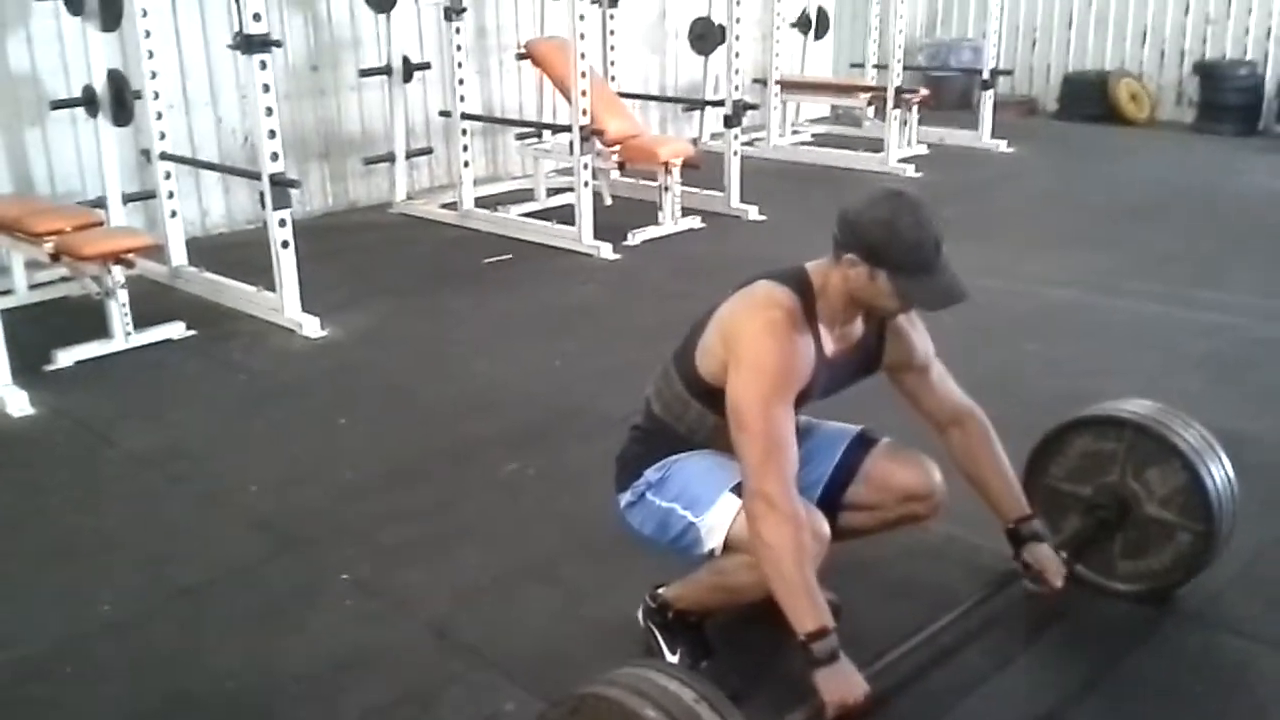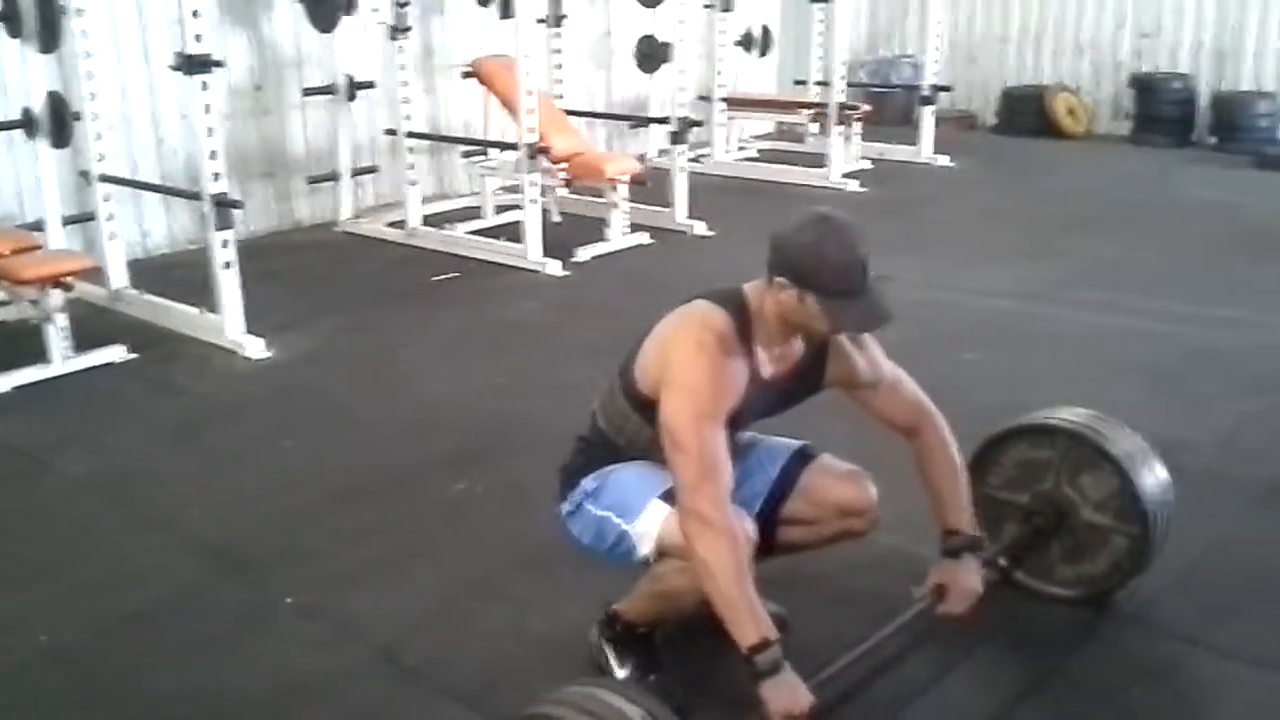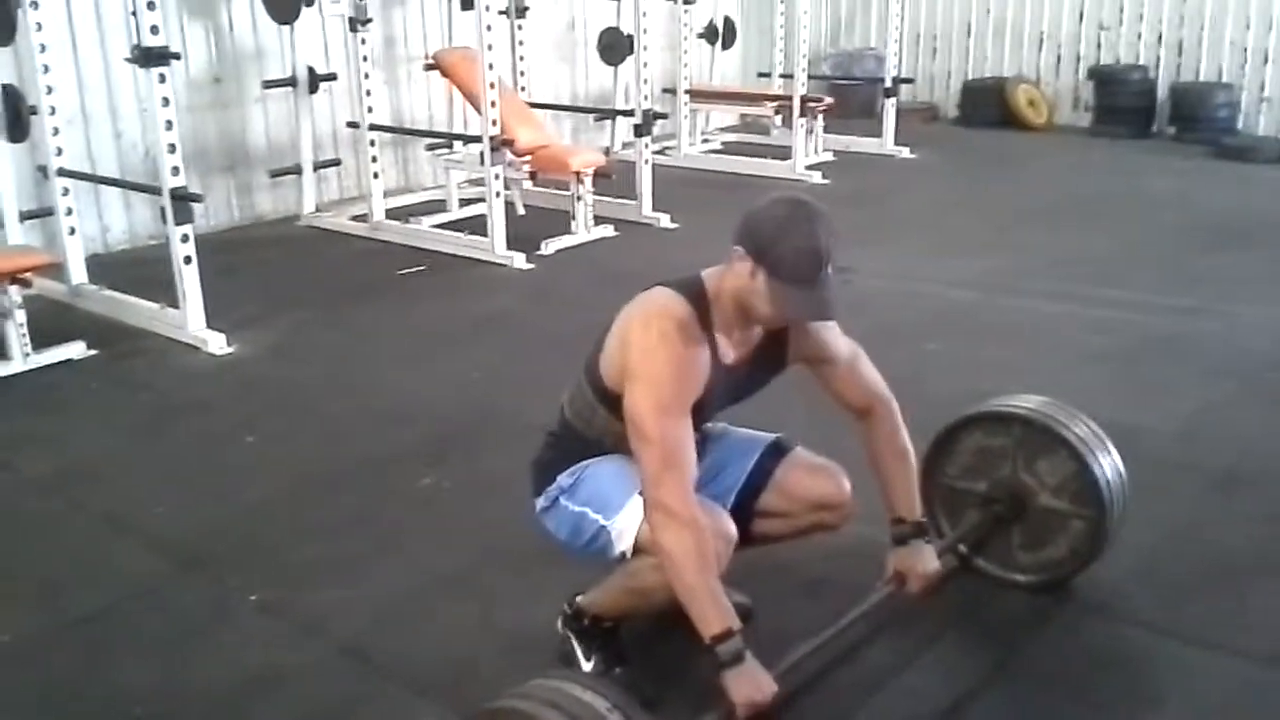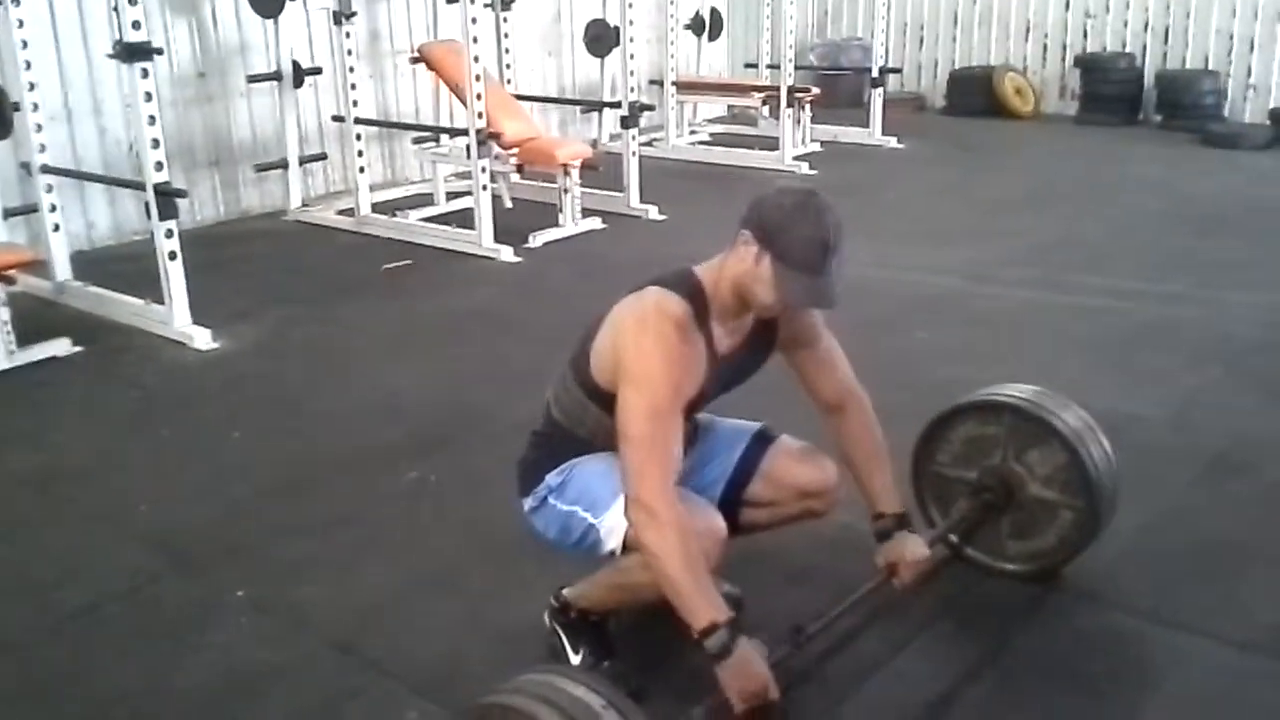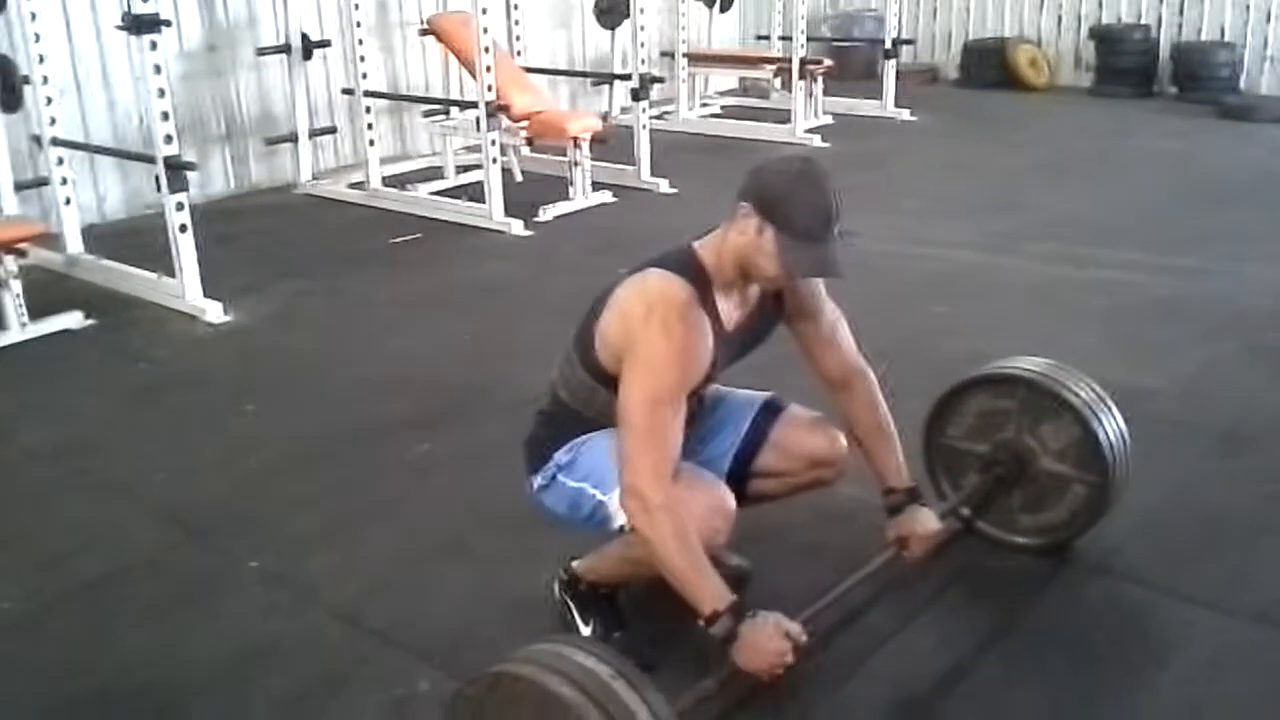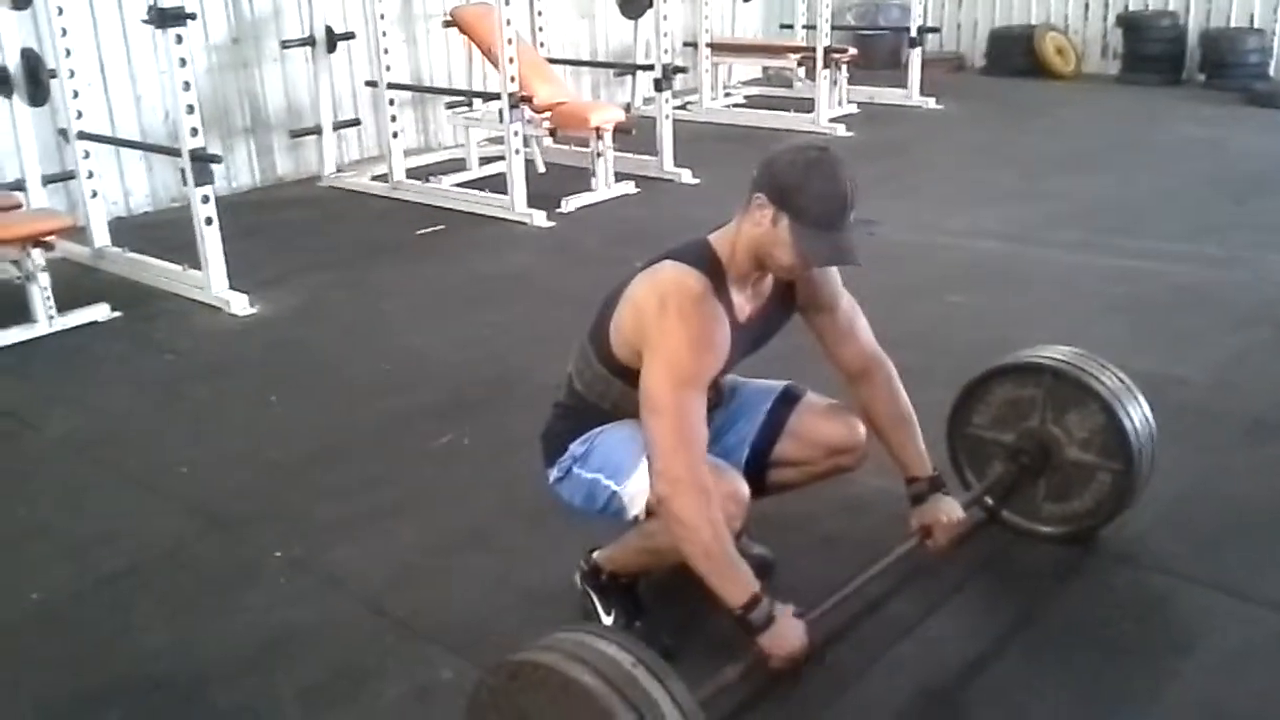
dt=0.5s
person 1, frame 1
left shoulder: (890, 322)
right shoulder: (772, 328)
left elbow: (959, 419)
right elbow: (769, 500)
left wrist: (1027, 533)
right wrist: (825, 654)
left hip: (765, 443)
right hip: (665, 469)
left knee: (919, 487)
right knee: (803, 536)
left ankle: (784, 578)
right ankle: (671, 608)
person 1, frame 2
left shoulder: (837, 344)
right shoulder: (706, 349)
left elbow: (922, 423)
right elbow: (705, 516)
left wrist: (961, 546)
right wrist: (768, 665)
left hip: (711, 455)
right hip: (607, 480)
left knee: (855, 504)
right knee: (730, 537)
left ankle: (727, 585)
right ankle: (622, 625)
person 1, frame 3
left shoulder: (798, 323)
right shoulder: (666, 333)
left elbow: (876, 406)
right elbow: (671, 508)
left wrist: (910, 533)
right wrist: (732, 656)
left hip: (680, 447)
right hip: (580, 474)
left knee: (829, 497)
right knee: (707, 537)
left ankle: (690, 579)
right ankle: (588, 617)
person 1, frame 4
left shoulder: (786, 305)
right shoulder: (664, 331)
left elbow: (845, 403)
right elbow: (651, 506)
left wrist: (893, 524)
right wrist: (725, 646)
right hip: (567, 471)
left knee: (816, 483)
right knee: (700, 535)
left ankle: (684, 574)
right ankle: (576, 609)
person 1, frame 5
left shoulder: (787, 278)
right shoulder: (670, 312)
left elbow: (850, 377)
right elbow: (646, 495)
left wrist: (903, 498)
right wrist: (733, 625)
right hip: (575, 449)
left knee: (825, 450)
right knee: (708, 514)
left ankle: (689, 547)
right ankle: (584, 580)
person 1, frame 6
left shoulder: (802, 270)
right shoulder: (684, 303)
left elbow: (868, 368)
right elbow: (677, 484)
left wrist: (925, 487)
right wrist: (760, 617)
right hip: (591, 440)
left knee: (844, 438)
right knee: (722, 500)
left ankle: (713, 534)
right ankle: (605, 571)
